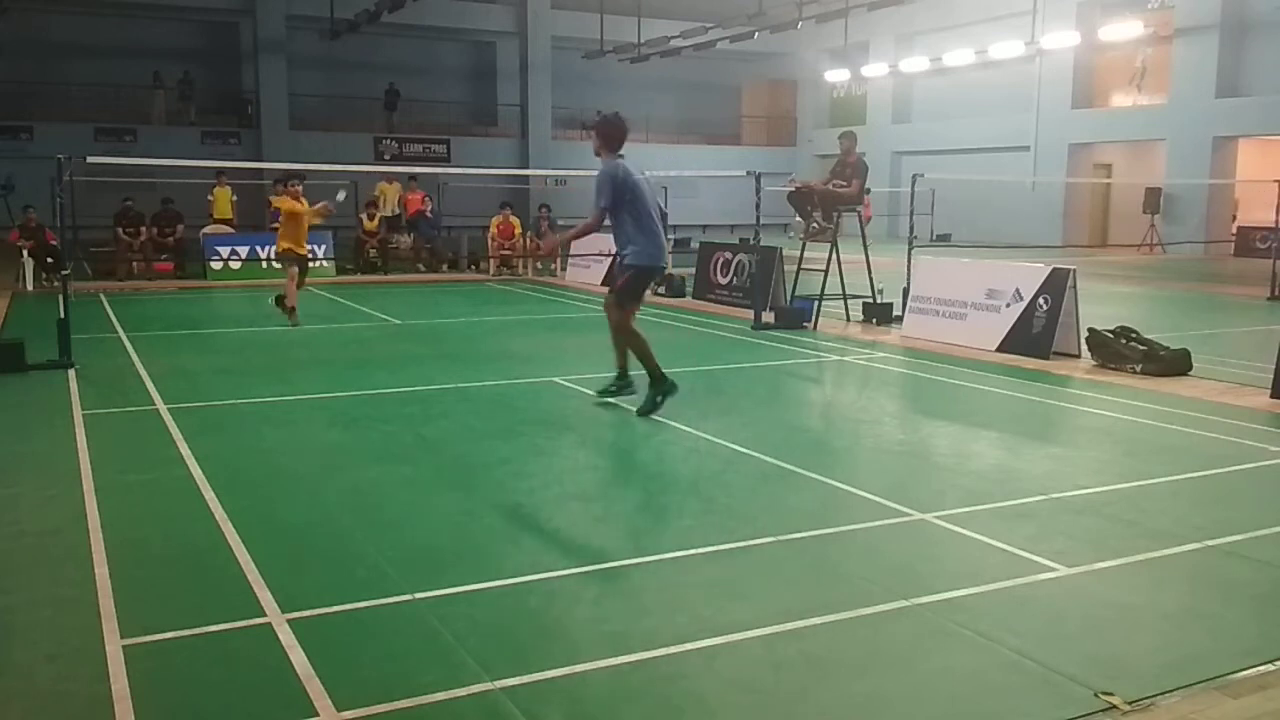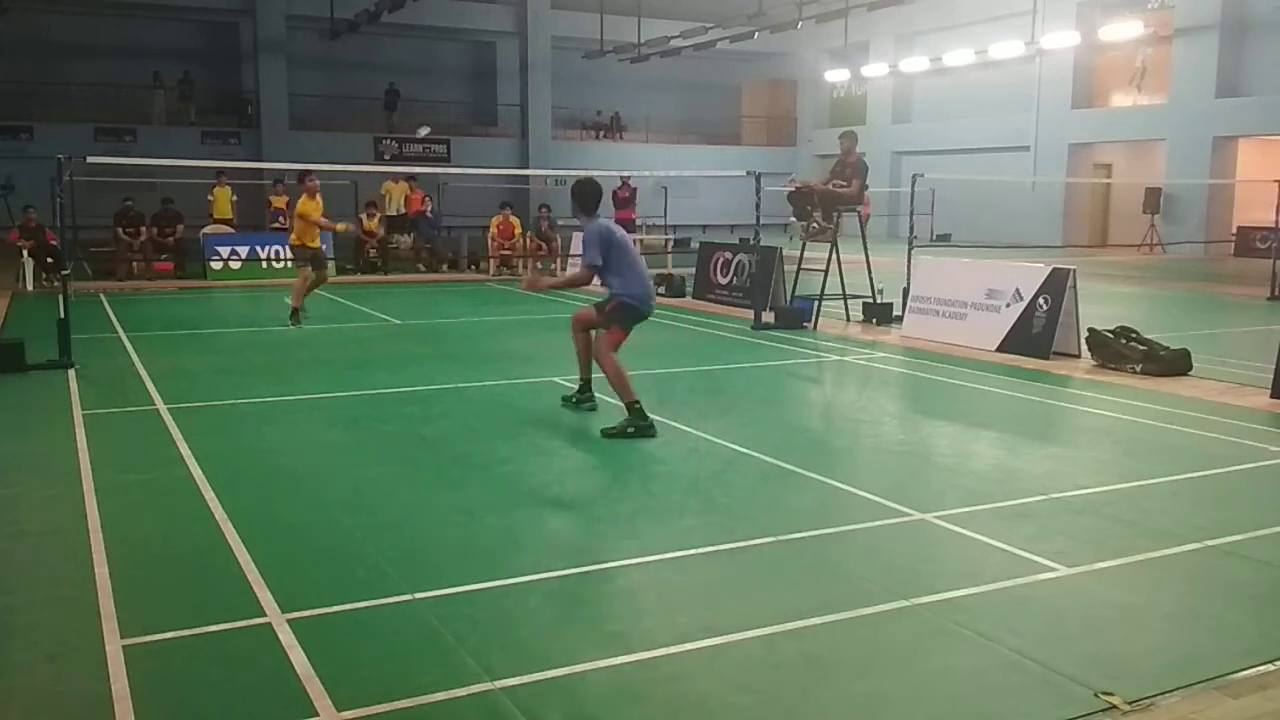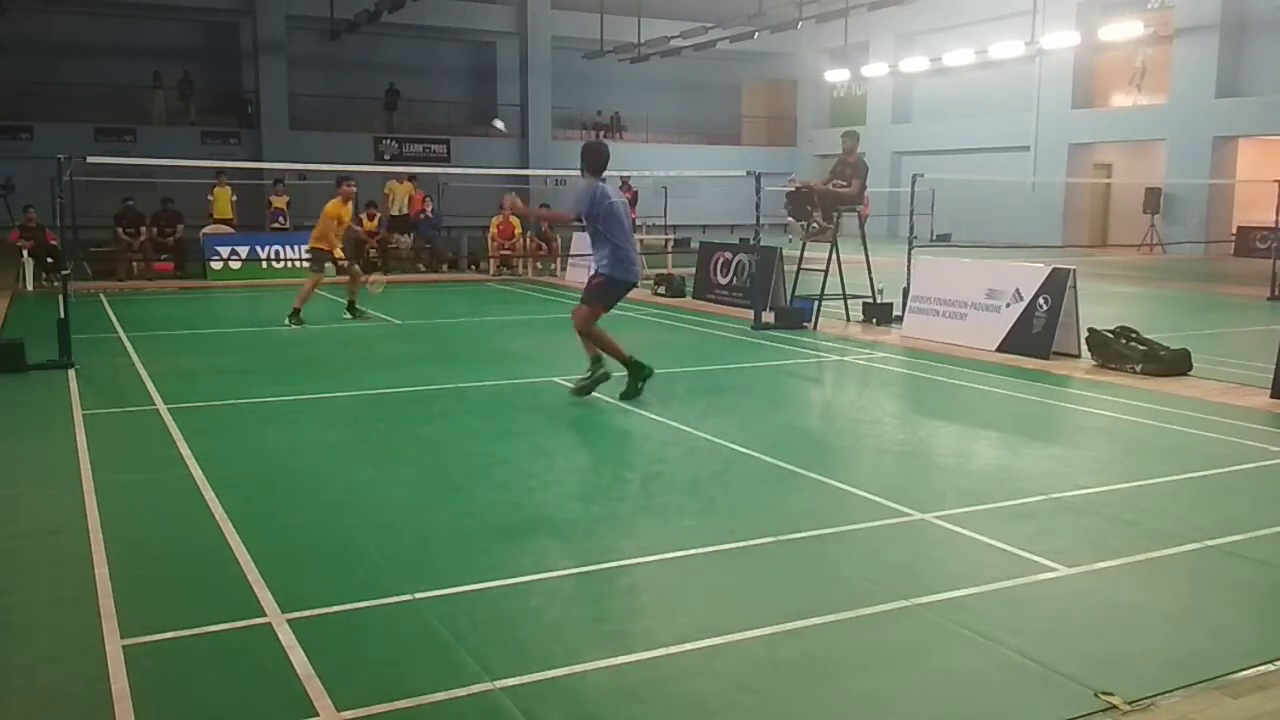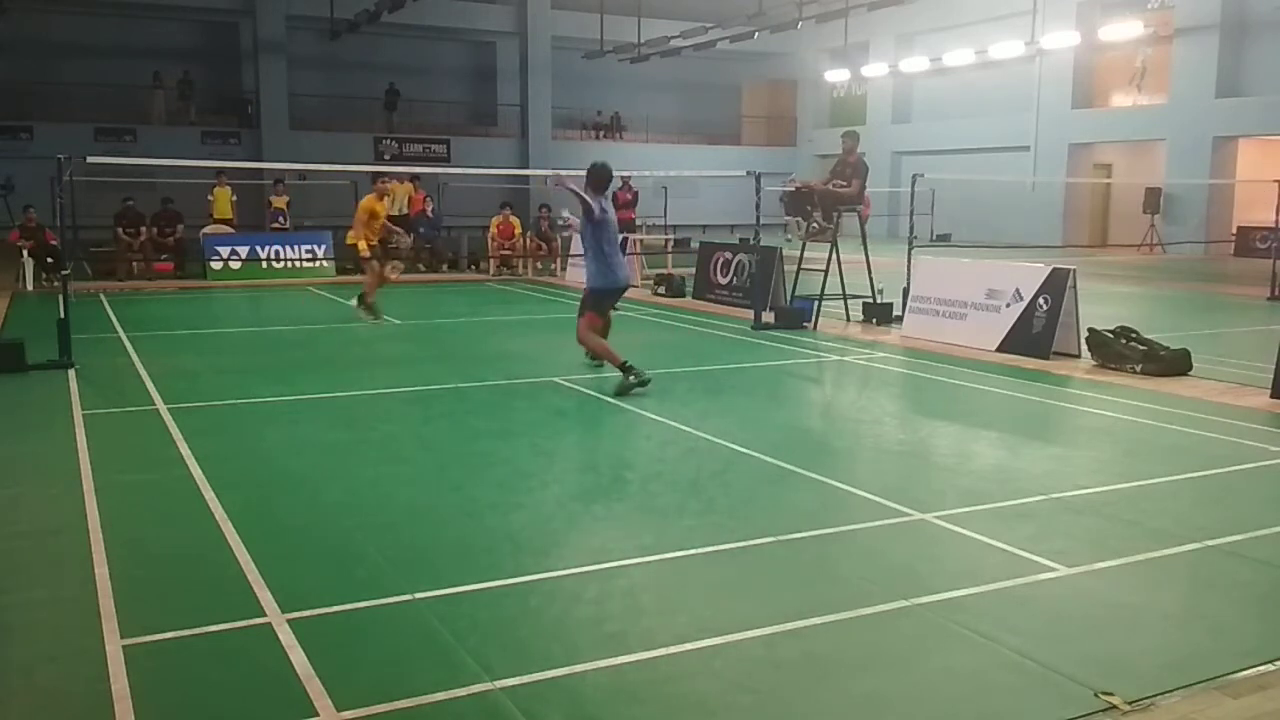
dt=0.3s
person 1, frame 1
left shoulder: (609, 172)
right shoulder: (627, 169)
left elbow: (595, 222)
right elbow: (657, 213)
left wrist: (561, 241)
left hip: (640, 256)
right hip: (647, 253)
left knee: (620, 319)
right knee: (612, 307)
left ankle: (660, 382)
right ankle: (623, 378)
person 1, frame 2
left shoulder: (594, 230)
right shoulder: (607, 227)
left elbow: (587, 275)
left wrist: (548, 284)
left hip: (631, 297)
right hip: (627, 295)
left knee: (602, 351)
right knee: (580, 321)
left ankle: (638, 419)
right ankle: (585, 392)
person 1, frame 3
left shoulder: (591, 190)
right shoulder: (613, 192)
left elbow: (567, 218)
left wrist: (525, 211)
left hip: (613, 270)
right hip: (624, 269)
left knee: (582, 321)
right knee: (581, 318)
left ankle: (635, 367)
right ankle: (596, 367)
person 1, frame 4
left shoulder: (594, 207)
right shoulder: (605, 207)
left elbow: (592, 208)
left wrist: (572, 188)
left hip: (603, 280)
right hip: (619, 277)
left knee: (585, 335)
right knee: (602, 310)
left ankle: (630, 371)
right ankle: (598, 352)
